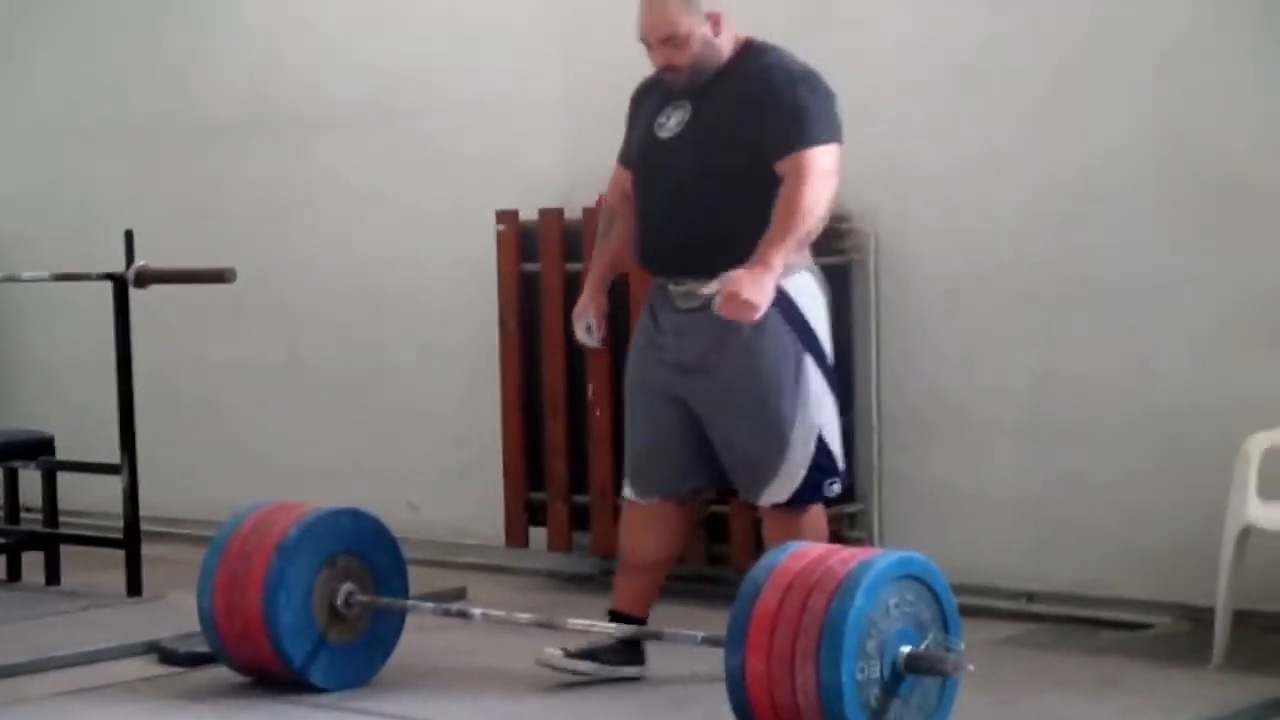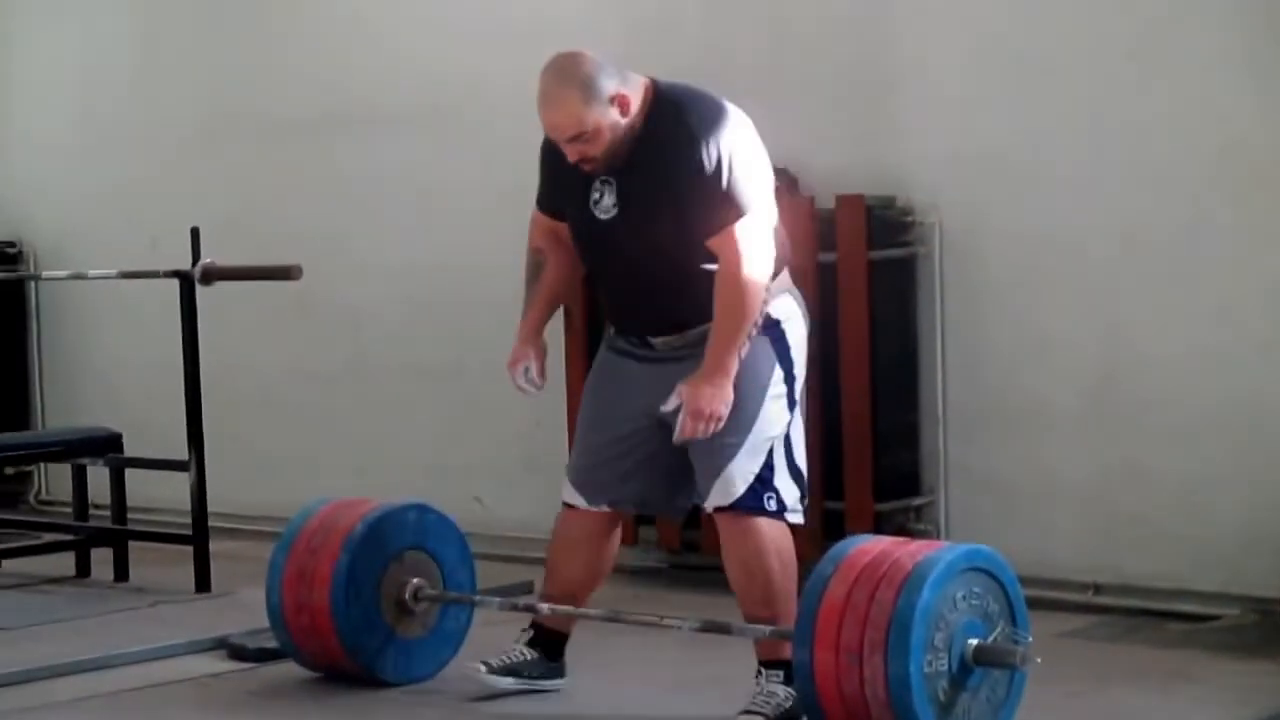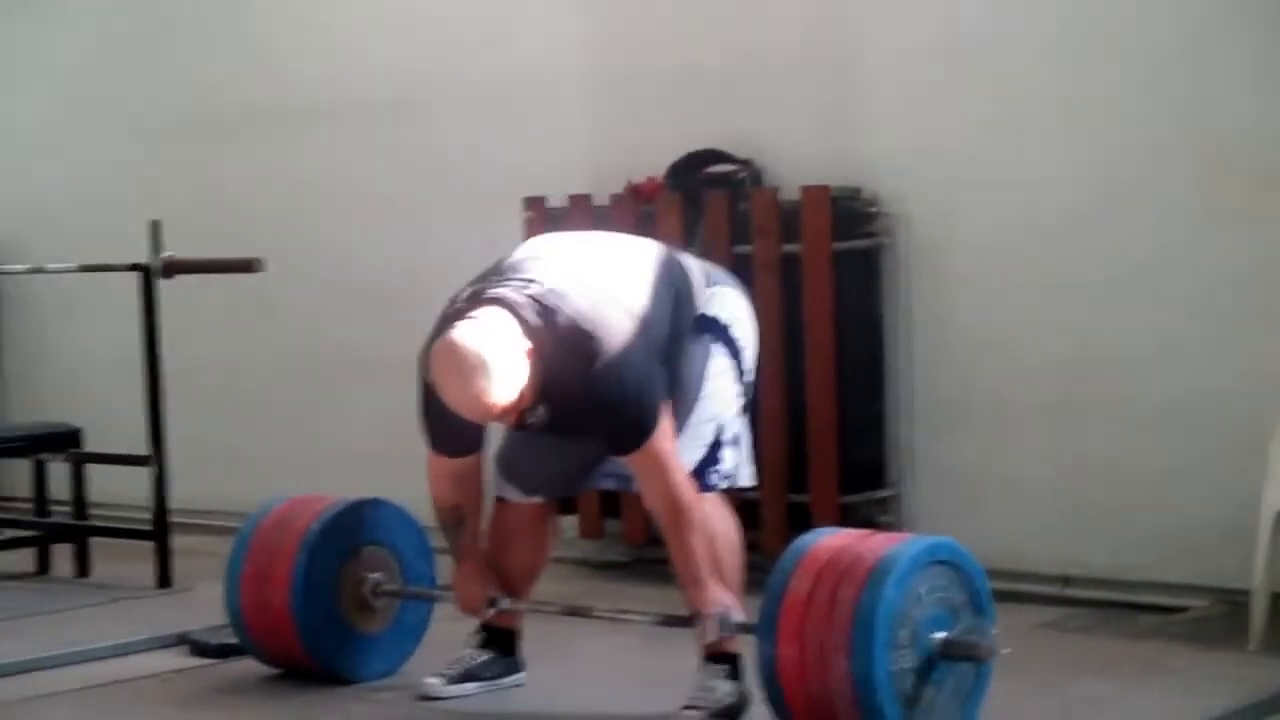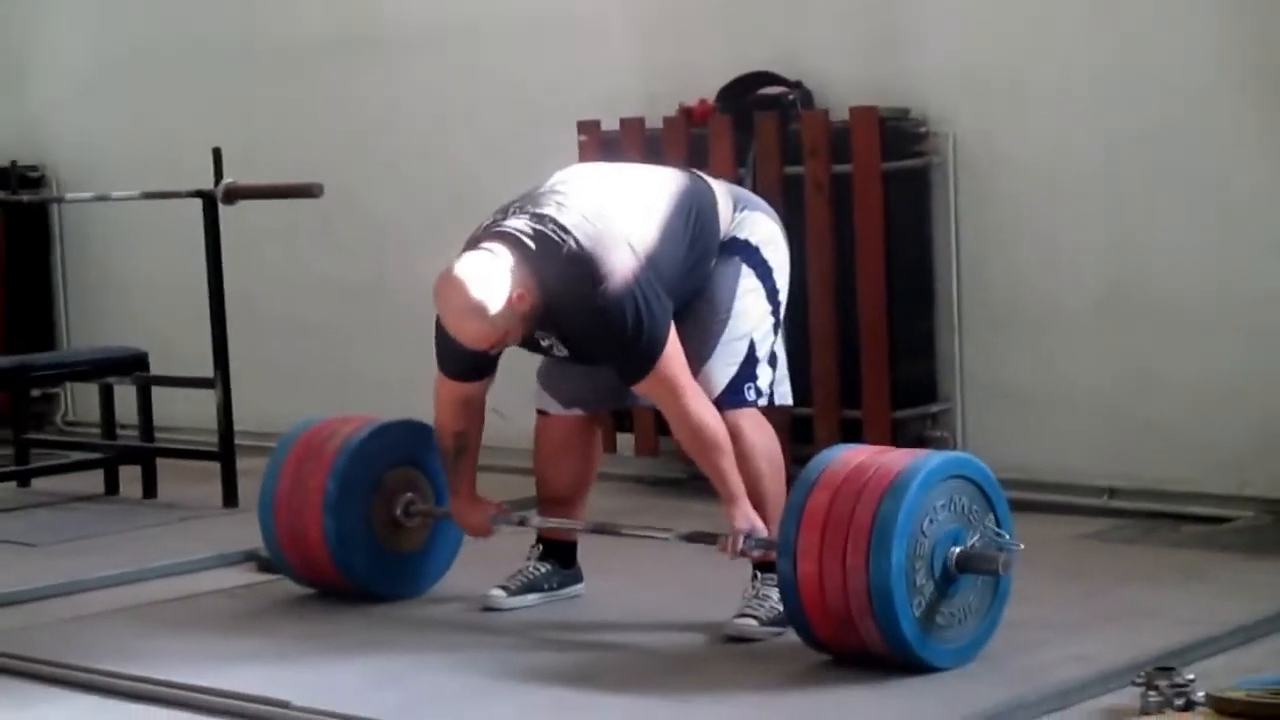
dt=1s
person 1, frame 1
left shoulder: (780, 84)
right shoulder: (651, 97)
left elbow: (813, 180)
right elbow: (625, 197)
left wrist: (762, 270)
right wrist: (596, 284)
left hip: (757, 308)
right hip: (667, 313)
left knee: (785, 483)
right knee: (651, 485)
right ankle: (624, 637)
person 1, frame 2
left shoulder: (704, 135)
right shoulder: (562, 148)
left elbow: (748, 258)
right elbow: (555, 237)
left wrist: (716, 374)
right wrist: (530, 333)
left hip: (738, 332)
right hip: (634, 347)
left knee: (745, 500)
right knee: (590, 495)
right ankle: (544, 648)
person 1, frame 3
left shoulder: (605, 359)
right shoulder: (450, 365)
left elbow: (661, 482)
right elbow: (452, 473)
left wrist: (702, 585)
right wrist: (469, 566)
left knee: (693, 482)
right knee: (519, 486)
left ankle: (723, 671)
right ankle: (497, 648)
person 1, frame 4
left shoulder: (609, 293)
right shoulder: (471, 297)
left elbow: (680, 402)
right elbow: (457, 399)
left wrist: (735, 504)
right wrist: (462, 496)
left hip: (732, 240)
left knee: (730, 403)
right knee: (561, 402)
left ankle: (774, 578)
right ankle: (556, 558)
